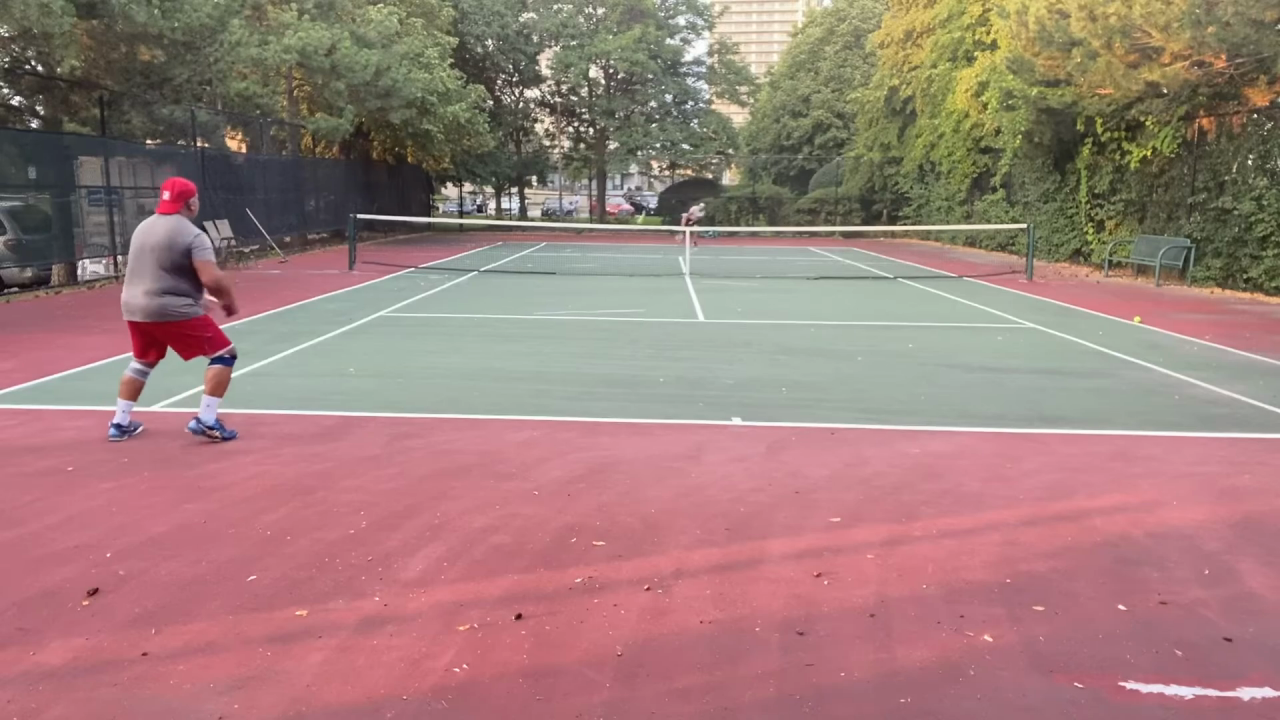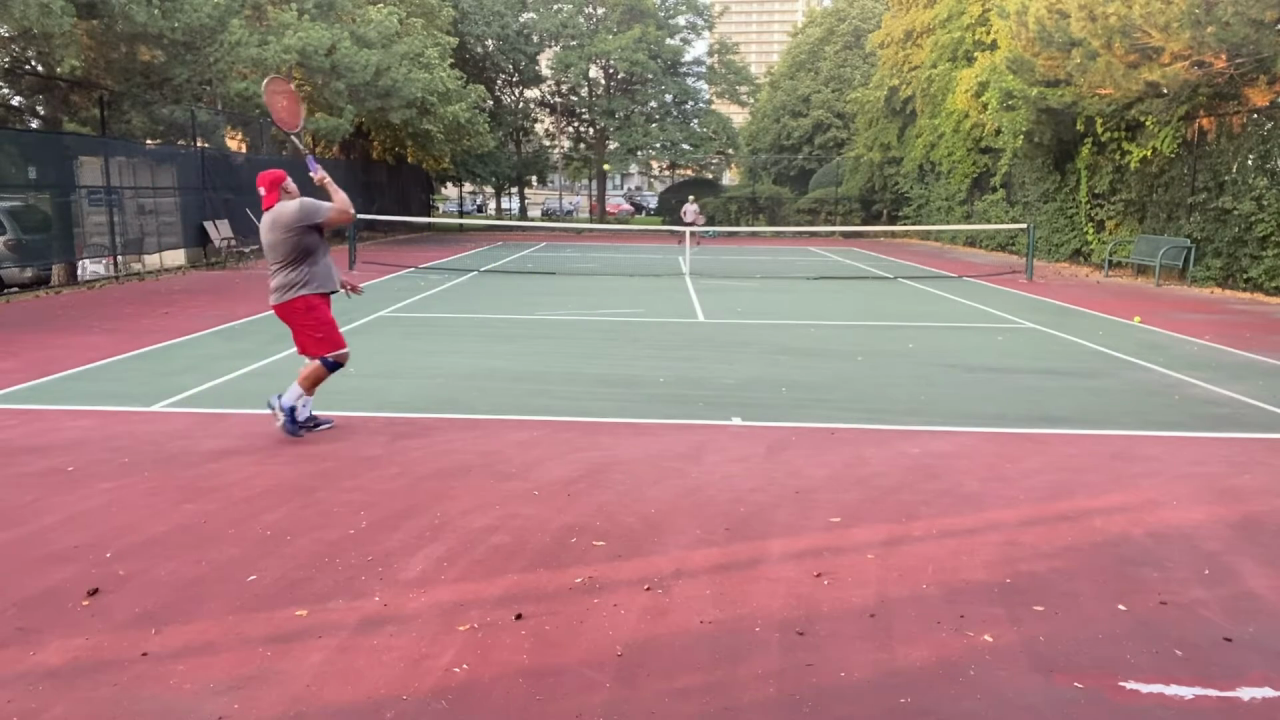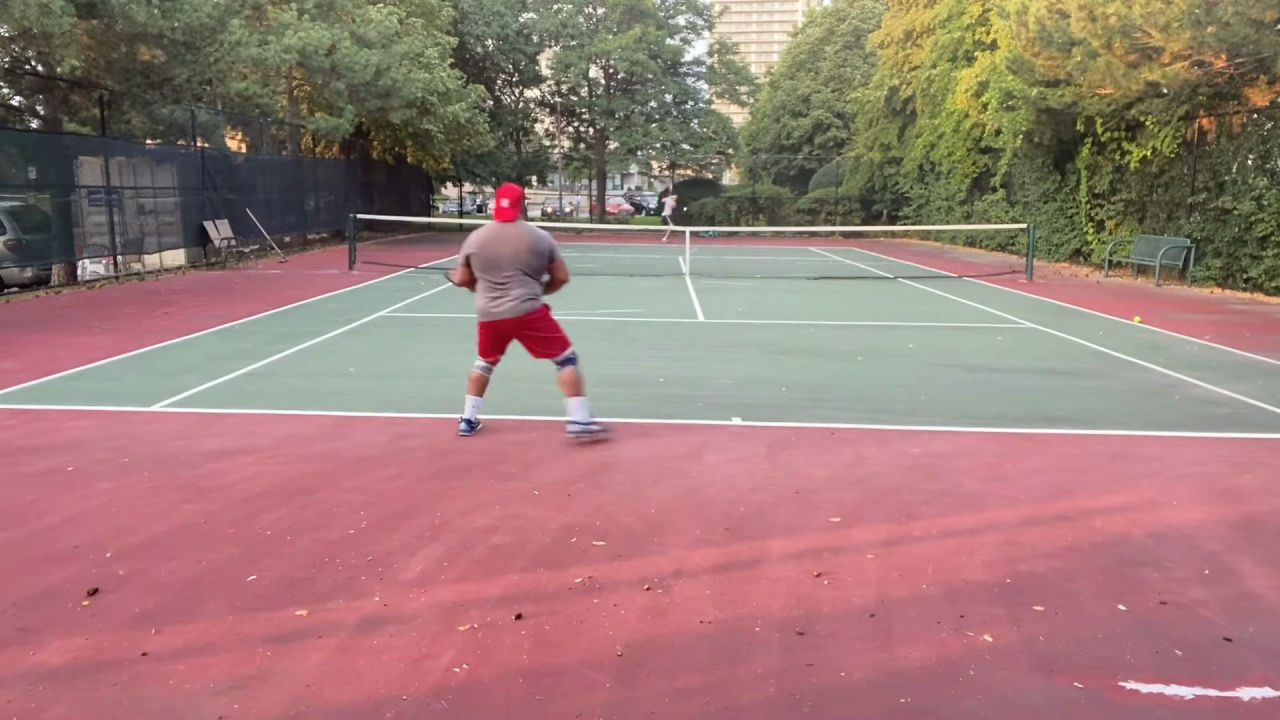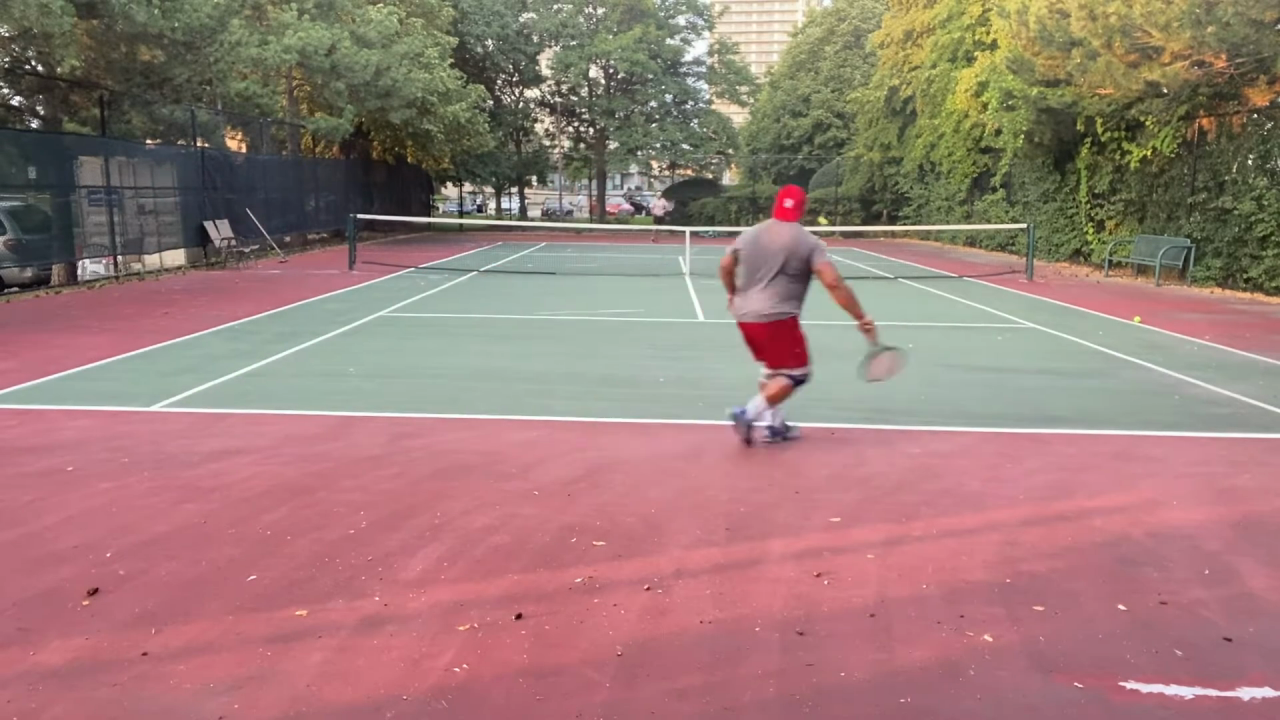
dt=1s
person 1, frame 1
left shoulder: (143, 227)
right shoulder: (193, 236)
right elbow: (212, 279)
left wrist: (202, 296)
right wrist: (229, 301)
left hip: (135, 308)
right hip: (174, 311)
left knee: (142, 362)
right knee: (223, 355)
left ankle: (120, 423)
right ankle: (206, 420)
person 1, frame 2
left shoulder: (271, 219)
right shoulder: (298, 208)
right elbow: (347, 214)
left wrist: (338, 279)
right wrist: (328, 183)
left hip: (305, 295)
right hip: (301, 299)
left knee: (321, 354)
right knee: (336, 355)
left ankle: (301, 415)
right ankle: (287, 403)
person 1, frame 3
left shoulder: (475, 238)
right shoulder: (540, 238)
left elbow: (462, 279)
right elbow: (561, 277)
left hip: (490, 315)
right hip: (528, 311)
left knee: (485, 361)
right knee: (566, 359)
left ankle: (468, 419)
right ankle: (579, 421)
person 1, frame 4
left shoulder: (749, 234)
right shoulder: (808, 242)
left elbow: (725, 267)
right elbow: (834, 283)
left wrist: (733, 294)
right wrist: (862, 318)
left hip: (745, 315)
right hip: (777, 317)
left knee: (773, 368)
right knee: (797, 374)
left ankle: (773, 424)
right ankle: (748, 413)
